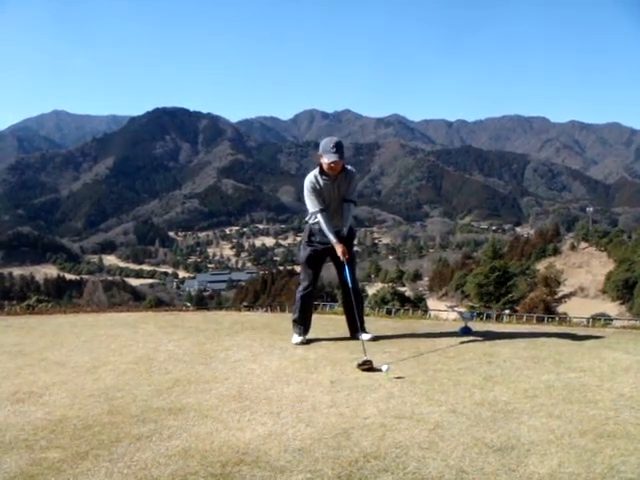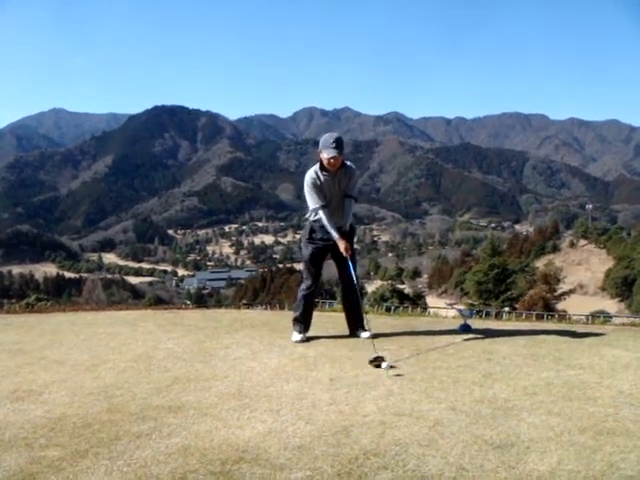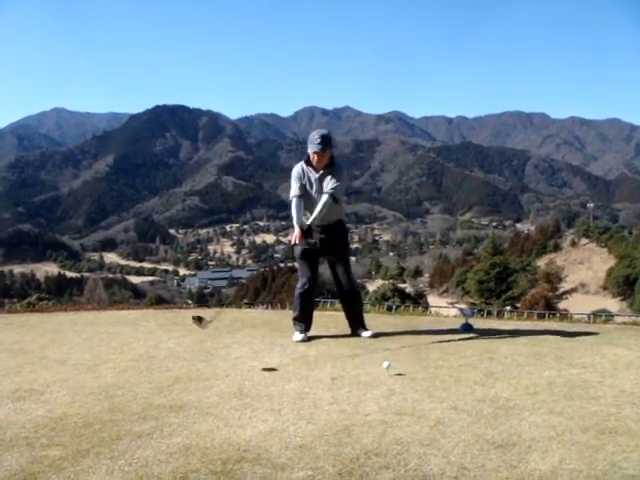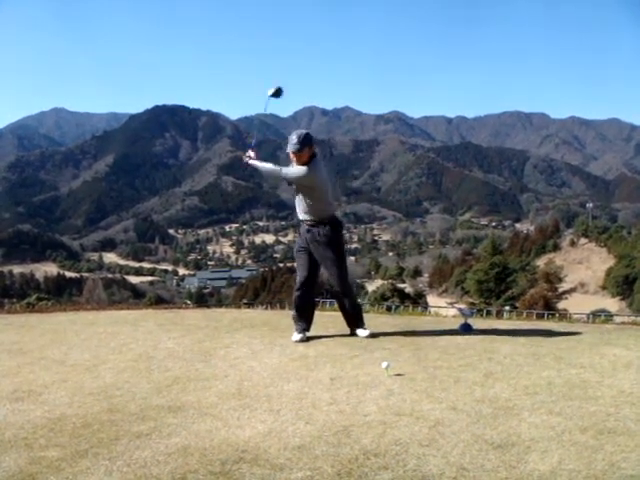
dt=0.4s
person 1, frame 1
left shoulder: (350, 175)
right shoulder: (311, 181)
left elbow: (348, 206)
right elbow: (320, 214)
left wrist: (343, 235)
right wrist: (335, 242)
left hip: (342, 233)
right hip: (317, 234)
left knee: (350, 282)
right knee: (307, 283)
left ankle: (357, 328)
right ankle: (299, 330)
person 1, frame 2
left shoulder: (350, 171)
right shoulder: (312, 176)
left elbow: (349, 201)
right elbow: (321, 210)
left wrist: (345, 231)
right wrist: (337, 238)
left hip: (343, 230)
right hip: (317, 231)
left knee: (350, 280)
right knee: (310, 281)
left ankle: (357, 326)
right ankle: (300, 327)
person 1, frame 3
left shoulder: (337, 171)
right shoulder: (299, 170)
left elbow: (326, 199)
right elbow: (297, 200)
left wrist: (309, 224)
right wrist: (297, 227)
left hip: (334, 230)
right hip: (307, 231)
left knee: (346, 281)
right knee: (305, 282)
left ankle: (358, 325)
right ankle: (301, 327)
person 1, frame 4
left shoulder: (307, 172)
right shoulder: (305, 165)
left elbow: (277, 172)
right elbow: (280, 172)
left wrist: (253, 161)
right wrist: (257, 159)
left hip: (326, 230)
right hip: (307, 229)
left knee: (339, 279)
right knee: (303, 281)
left ankle: (357, 324)
right ankle: (301, 327)
